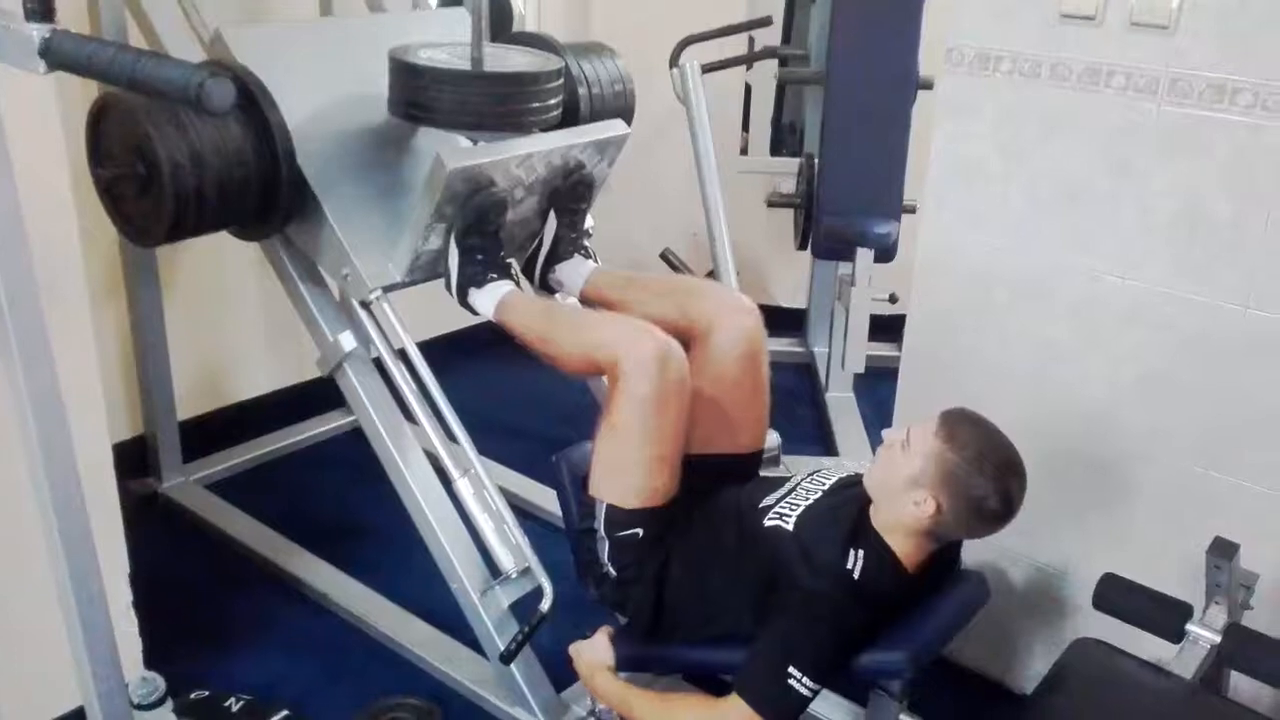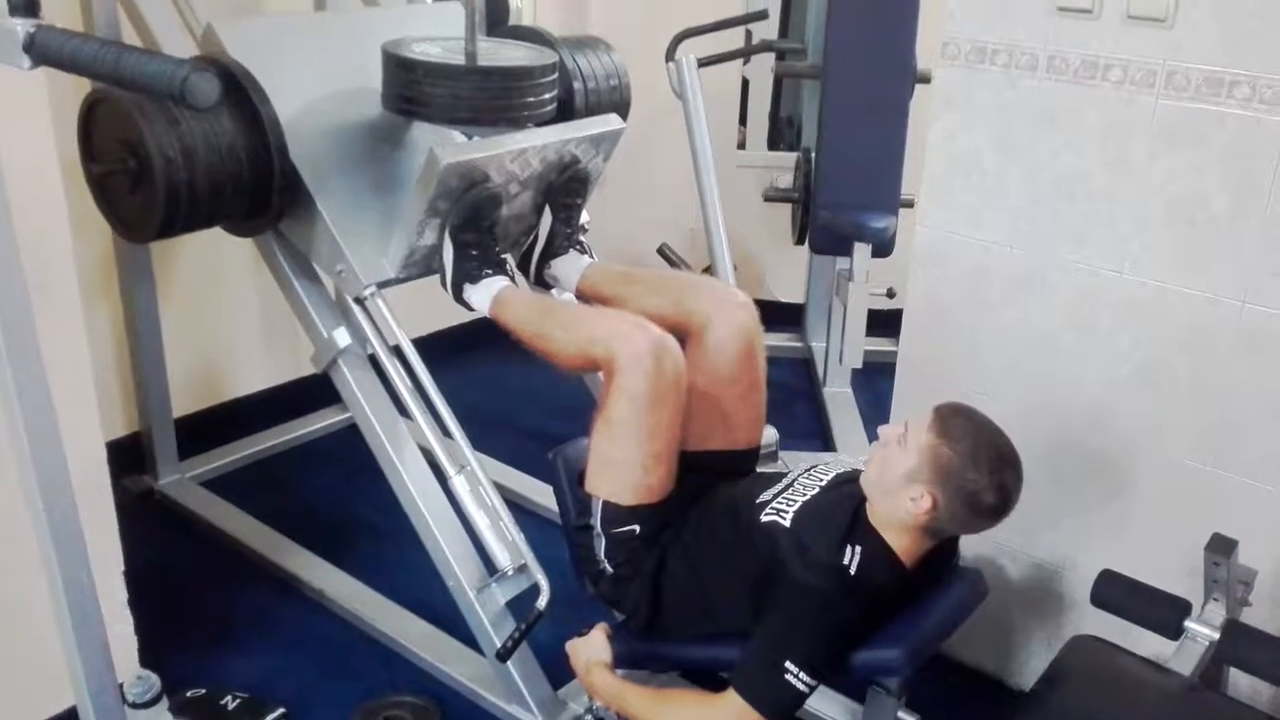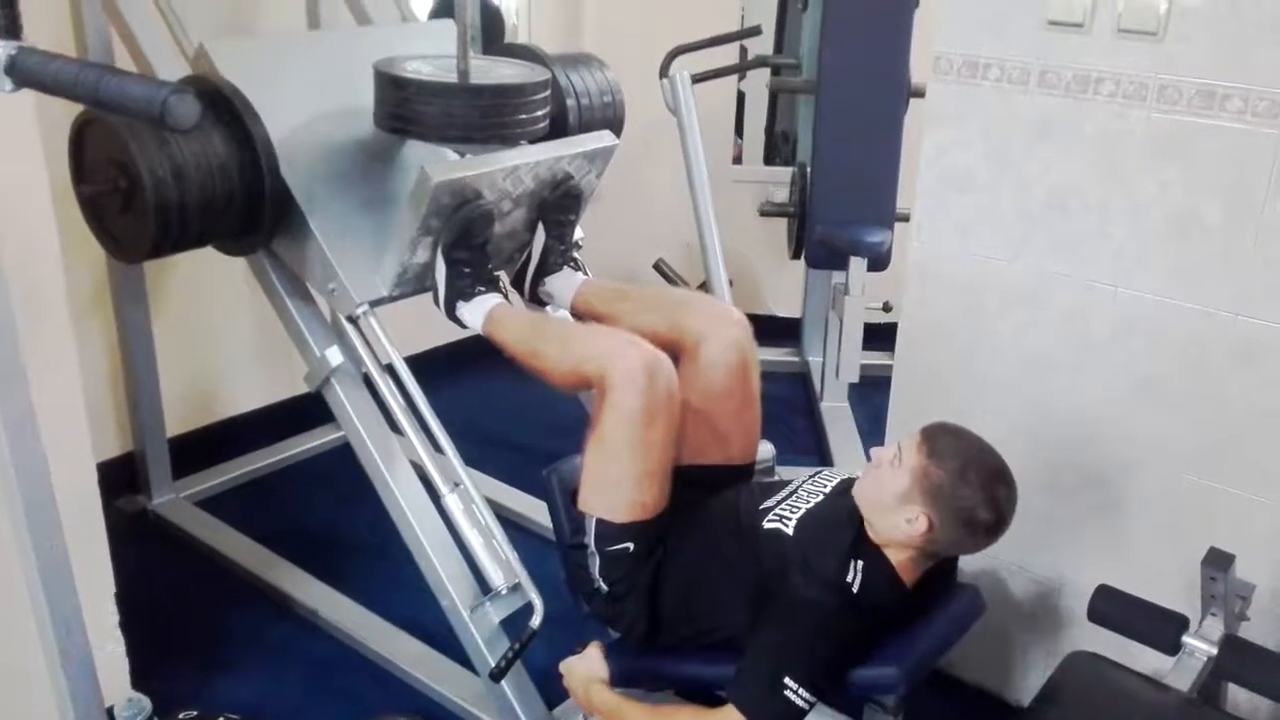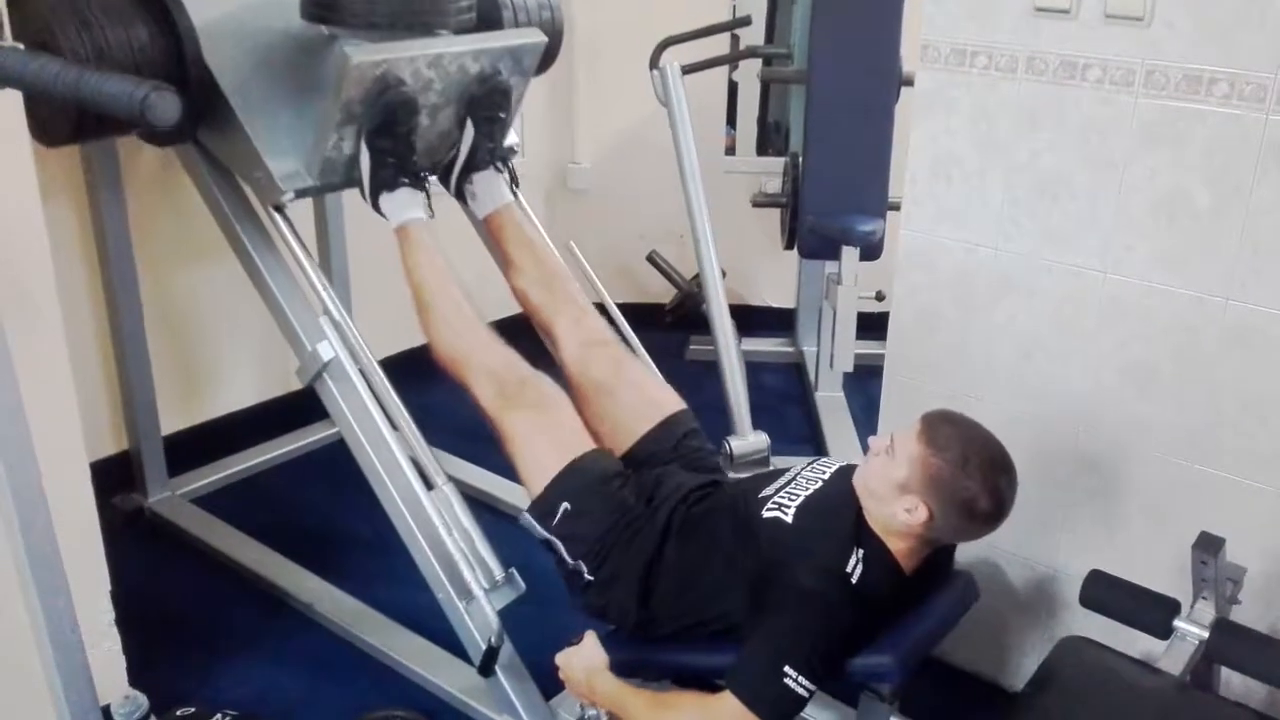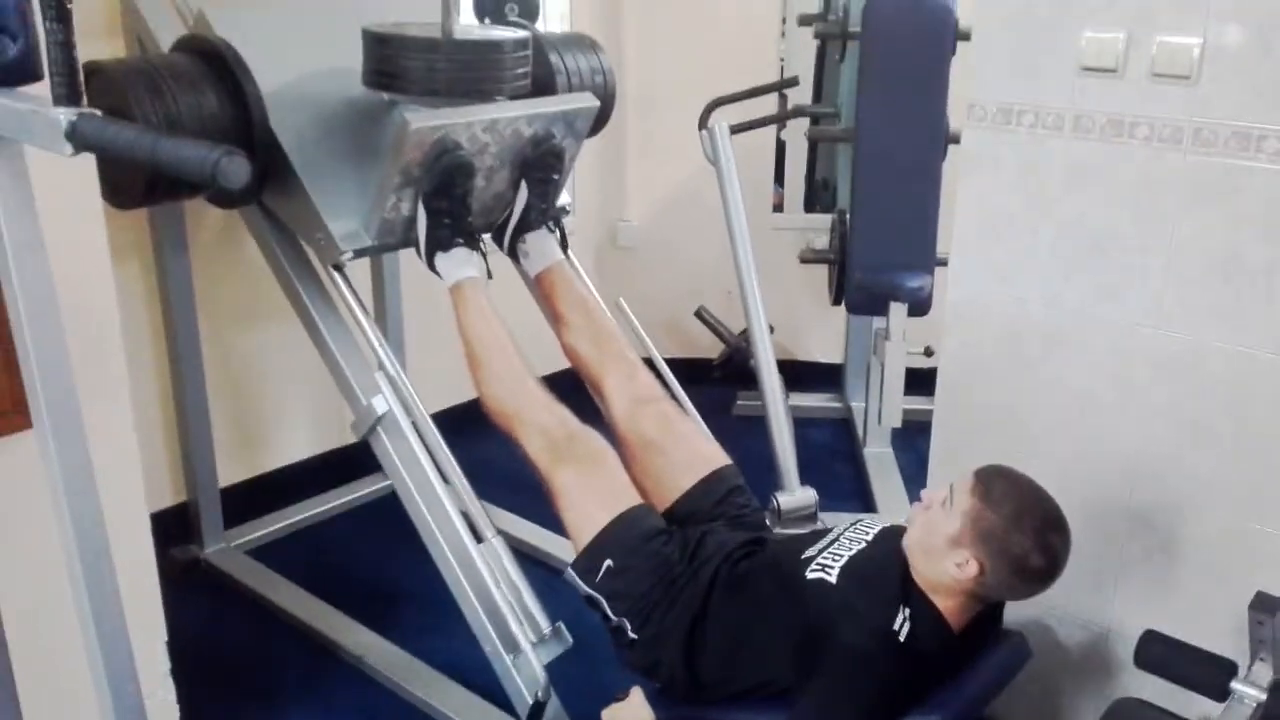
dt=1s
person 1, frame 1
left shoulder: (834, 596)
right shoulder: (926, 540)
left hip: (645, 567)
right hip: (720, 509)
left knee: (647, 352)
right knee: (731, 316)
left ankle: (493, 293)
right ankle: (569, 269)
person 1, frame 2
left shoulder: (831, 591)
right shoulder: (923, 531)
left hip: (639, 565)
right hip: (716, 501)
left knee: (643, 348)
right knee: (726, 313)
left ankle: (487, 288)
right ankle: (564, 265)
person 1, frame 3
left shoulder: (829, 606)
right shoulder: (918, 546)
left hip: (633, 581)
right hip: (712, 514)
left knee: (635, 366)
right knee: (721, 331)
left ankle: (480, 306)
right ankle: (559, 281)
person 1, frame 4
left shoulder: (827, 594)
right shoulder: (911, 525)
left hip: (627, 557)
right hip: (696, 498)
left knee: (509, 382)
right knee: (582, 332)
left ankle: (405, 205)
right ankle: (484, 183)
person 1, frame 5
left shoulder: (875, 652)
right shoulder: (959, 586)
left hip: (673, 613)
right hip: (743, 555)
left knee: (560, 438)
right knee: (632, 389)
left ankle: (459, 264)
right ankle: (536, 240)
